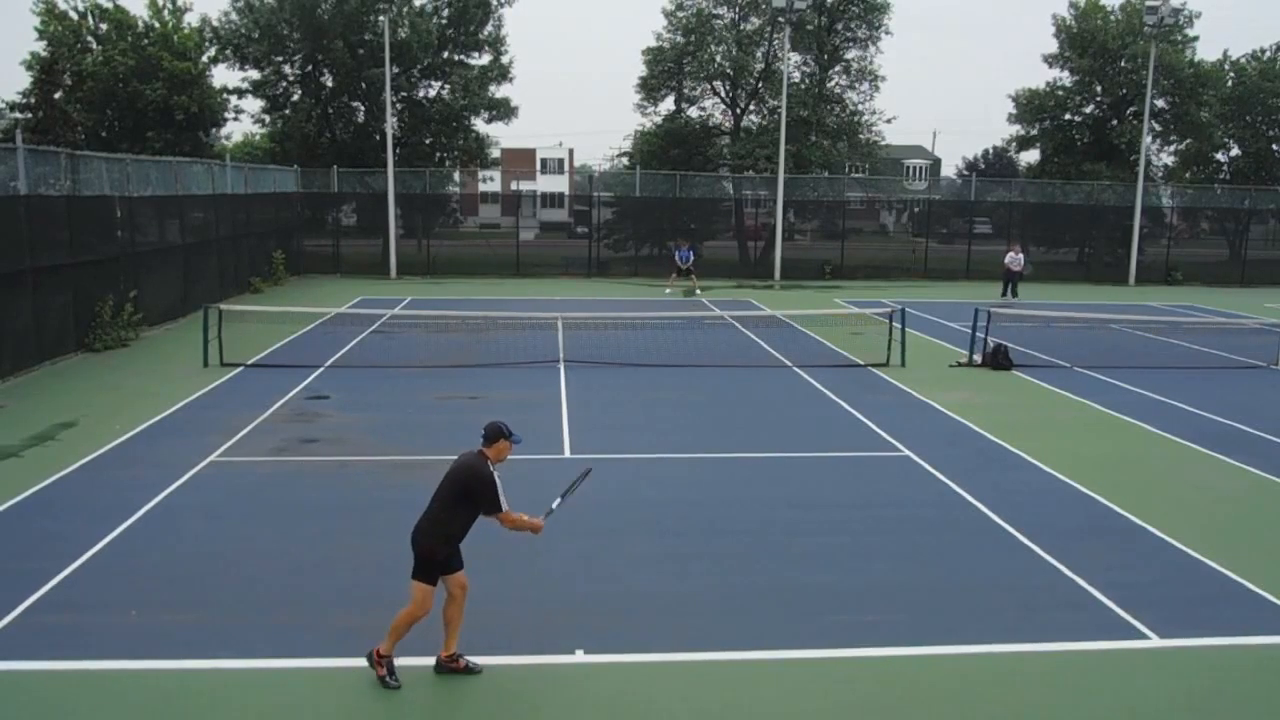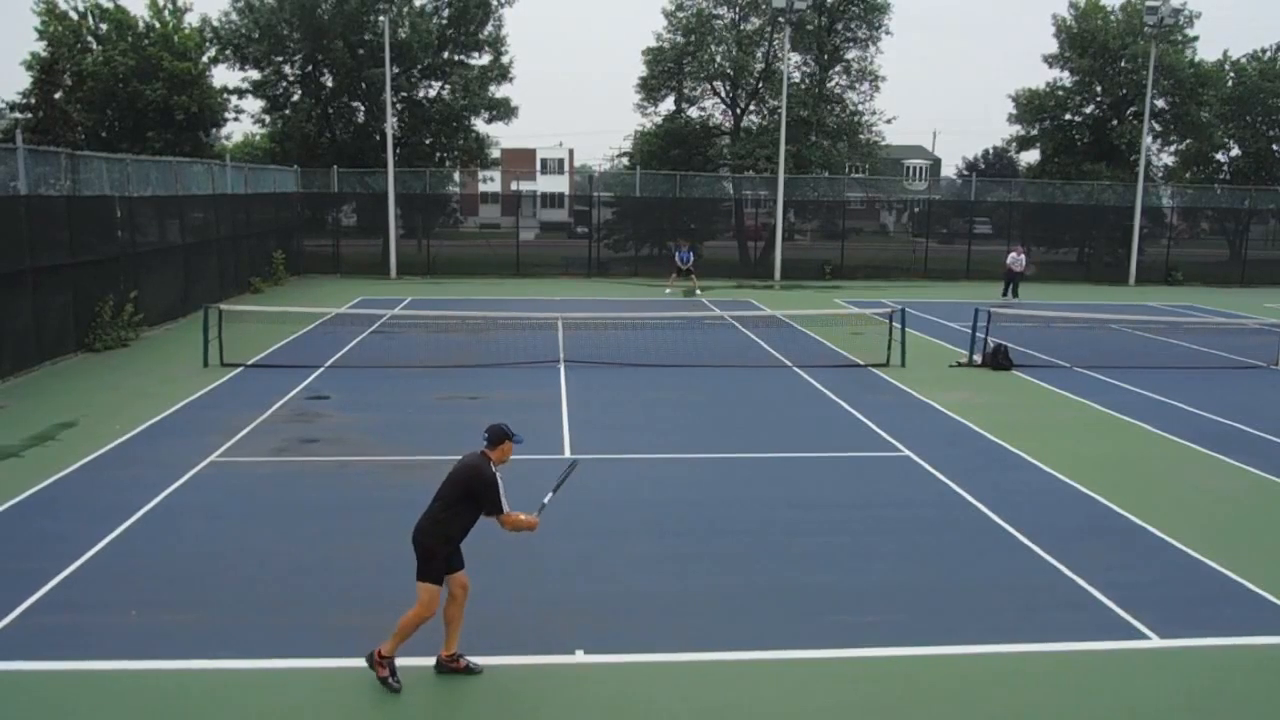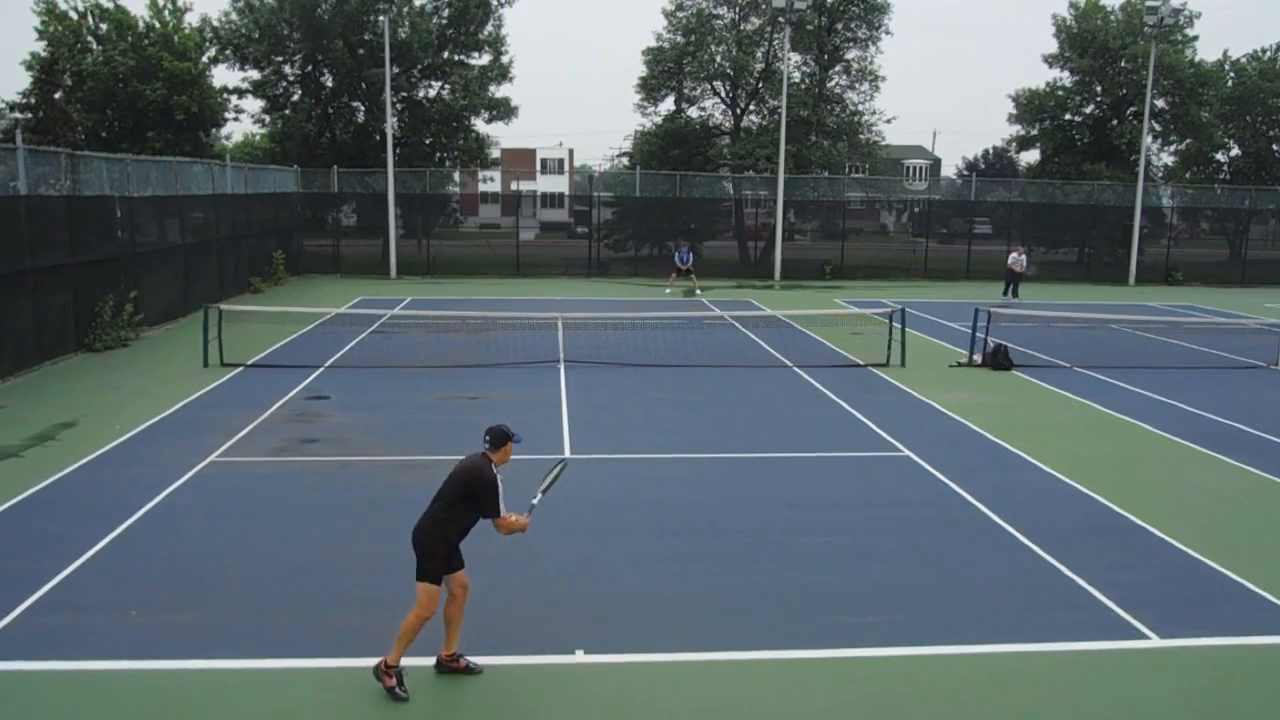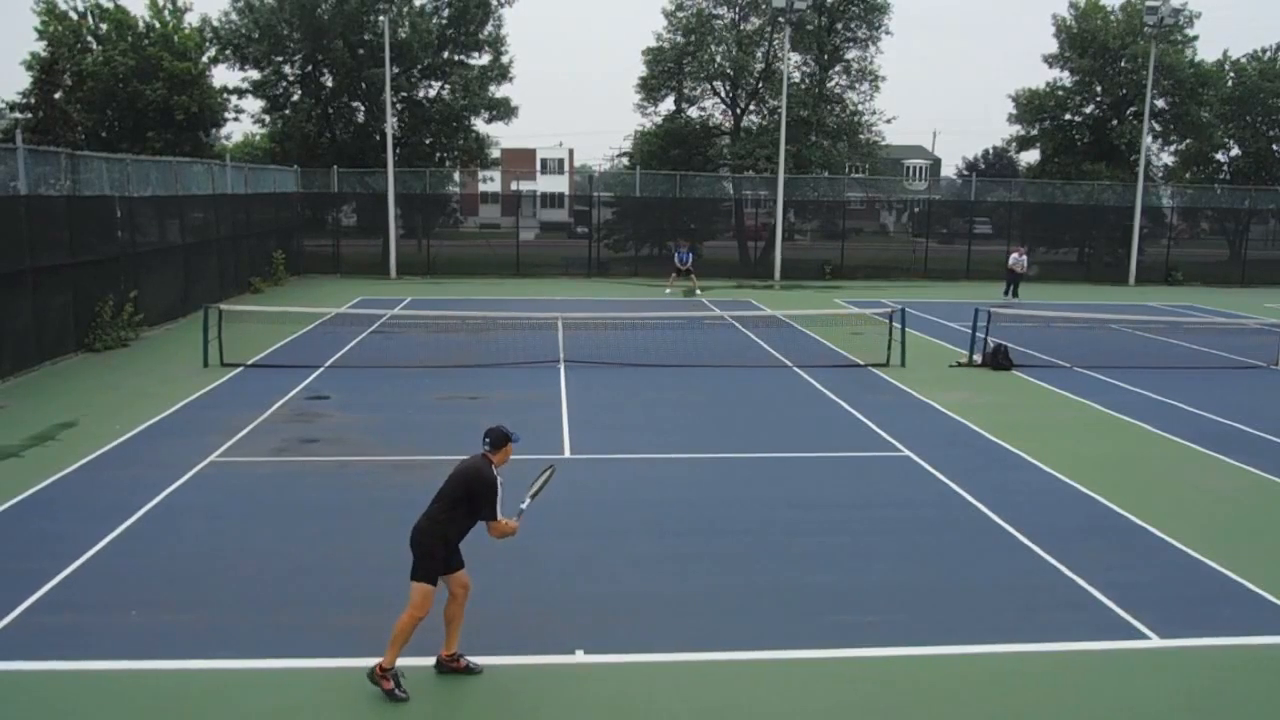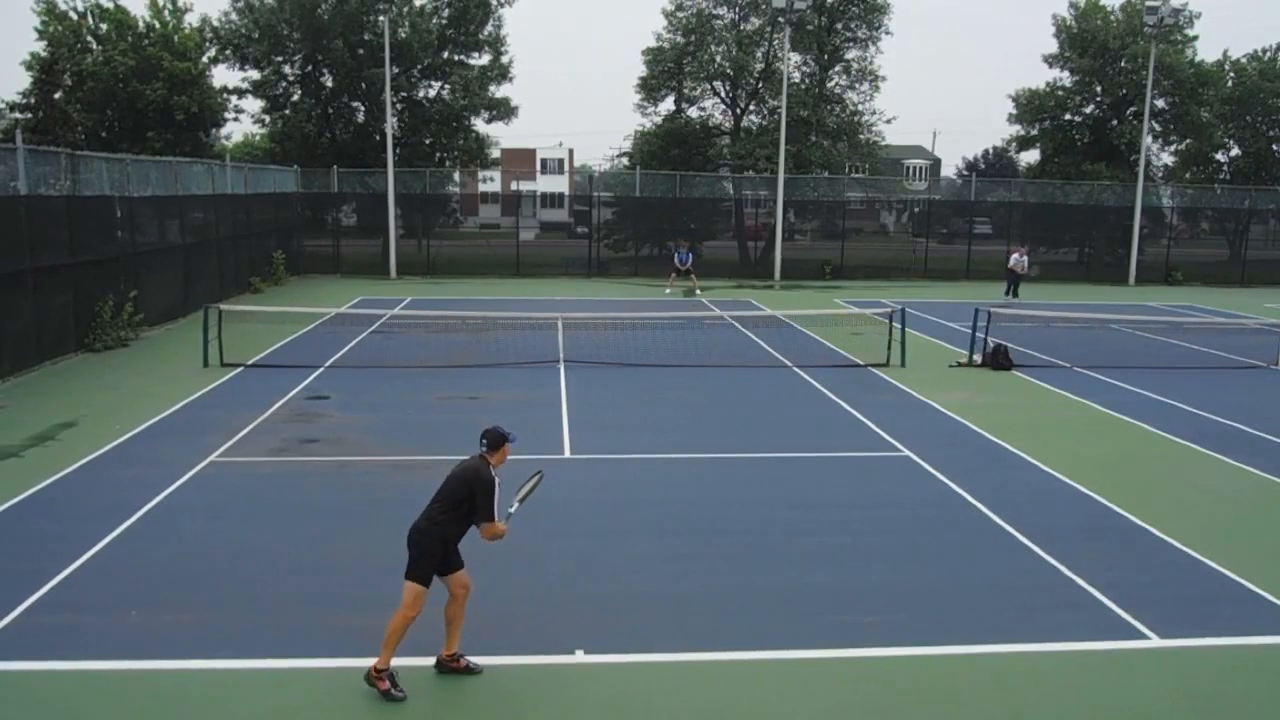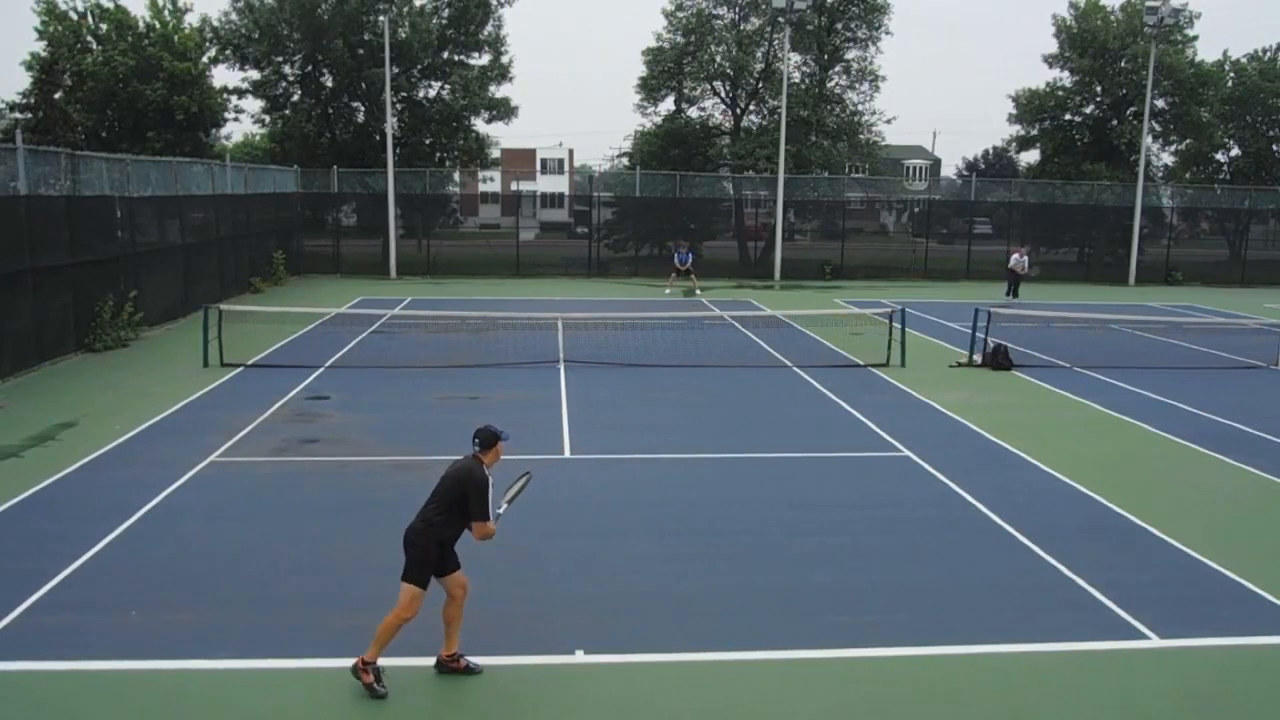
dt=0.1s
person 1, frame 1
left shoulder: (473, 460)
right shoulder: (484, 474)
right elbow: (507, 521)
left wrist: (517, 517)
right wrist: (532, 525)
left hip: (444, 538)
right hip: (430, 540)
left knee: (458, 589)
right knee: (420, 606)
left ankle: (448, 657)
right ankle: (381, 655)
person 1, frame 2
left shoulder: (475, 462)
right shoulder: (487, 475)
right elbow: (506, 523)
left wrist: (516, 517)
right wrist: (529, 524)
left hip: (444, 537)
right hip: (432, 540)
left knee: (460, 589)
right knee: (426, 608)
left ankle: (448, 656)
right ankle: (383, 656)
person 1, frame 3
left shoulder: (476, 463)
right shoulder: (488, 477)
right elbow: (502, 527)
left wrist: (508, 517)
right wrist: (521, 524)
left hip: (443, 538)
right hip: (431, 540)
left knee: (460, 589)
right knee: (425, 609)
left ankle: (448, 657)
right ankle: (389, 666)
person 1, frame 4
left shoulder: (475, 464)
right shoulder: (489, 478)
right elbow: (495, 530)
left wrist: (500, 522)
right wrist: (511, 528)
left hip: (442, 539)
right hip: (430, 541)
left knee: (461, 588)
right knee: (418, 609)
left ankle: (448, 656)
right ankle: (384, 669)
person 1, frame 5
left shoulder: (473, 465)
right shoulder: (487, 478)
right elbow: (488, 533)
left wrist: (491, 524)
right wrist: (501, 530)
left hip: (440, 539)
right hip: (427, 540)
left knee: (461, 589)
right knee: (411, 608)
left ankle: (449, 656)
right ankle: (380, 671)
person 1, frame 6
left shoulder: (465, 465)
right shoulder: (481, 478)
right elbow: (480, 532)
left wrist: (476, 523)
right wrist: (491, 530)
left hip: (436, 540)
right hip: (423, 542)
left knee: (459, 589)
right knee: (407, 610)
left ankle: (449, 657)
right ankle: (367, 664)
